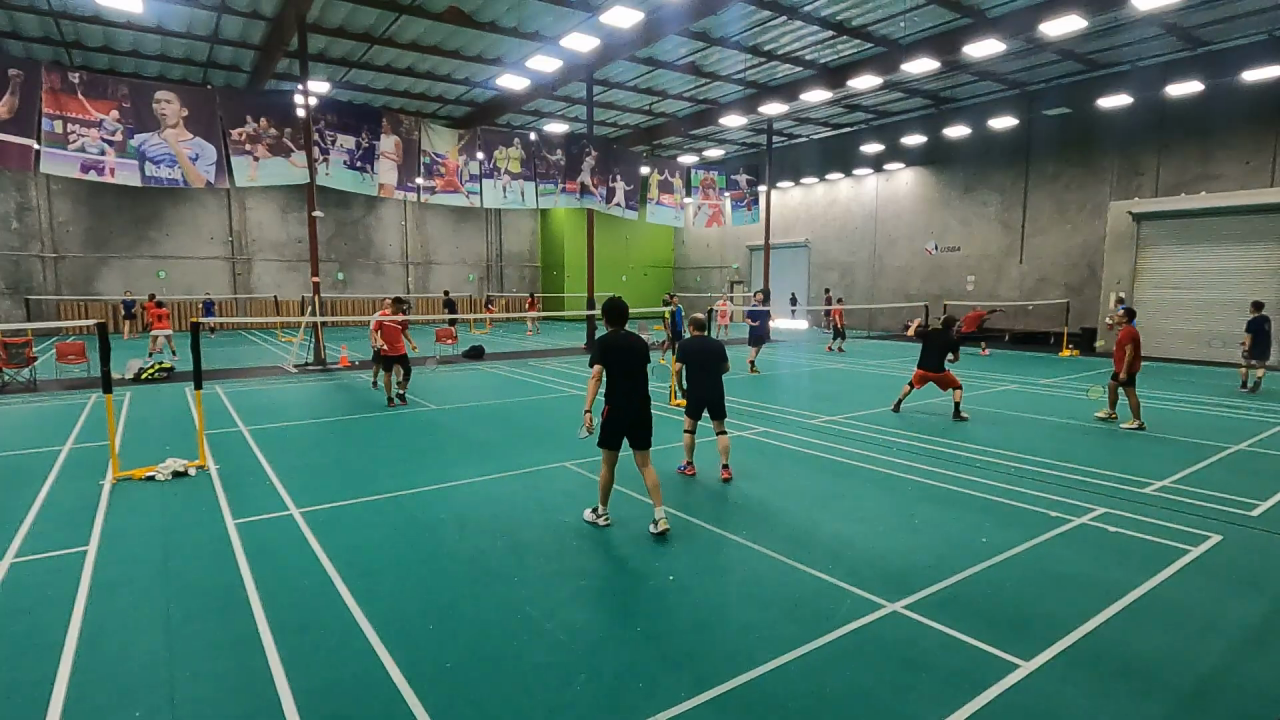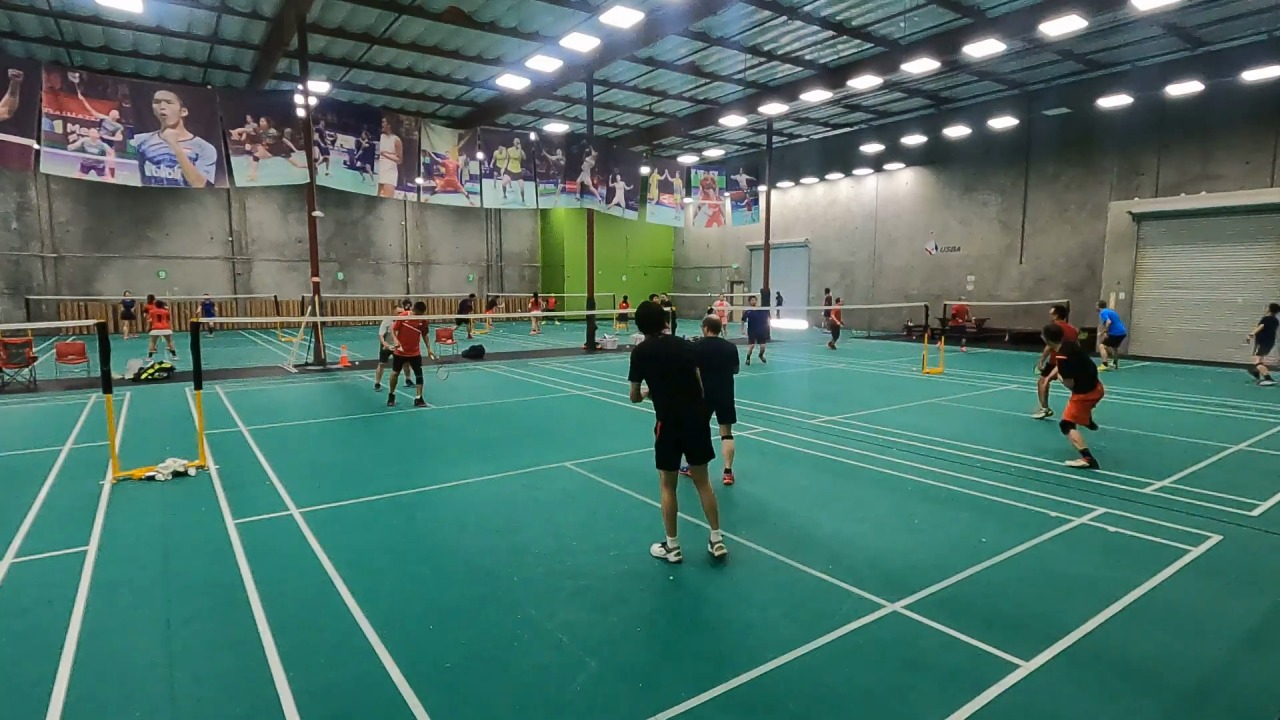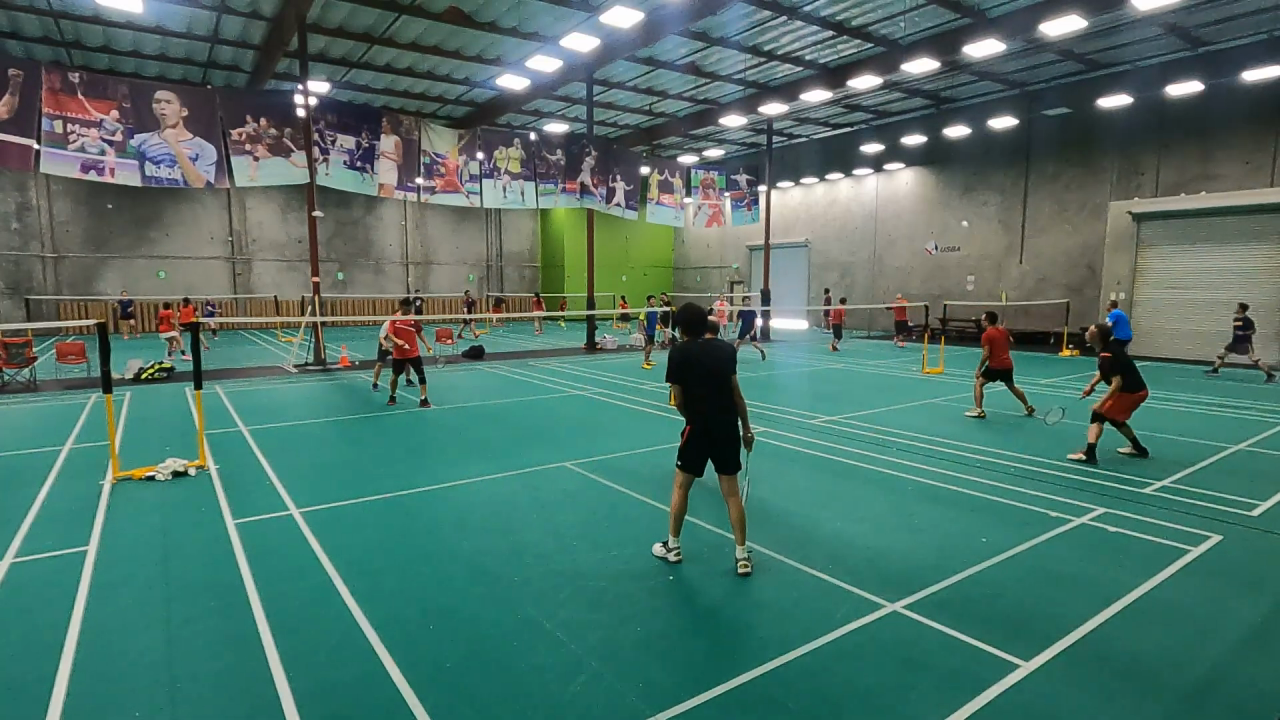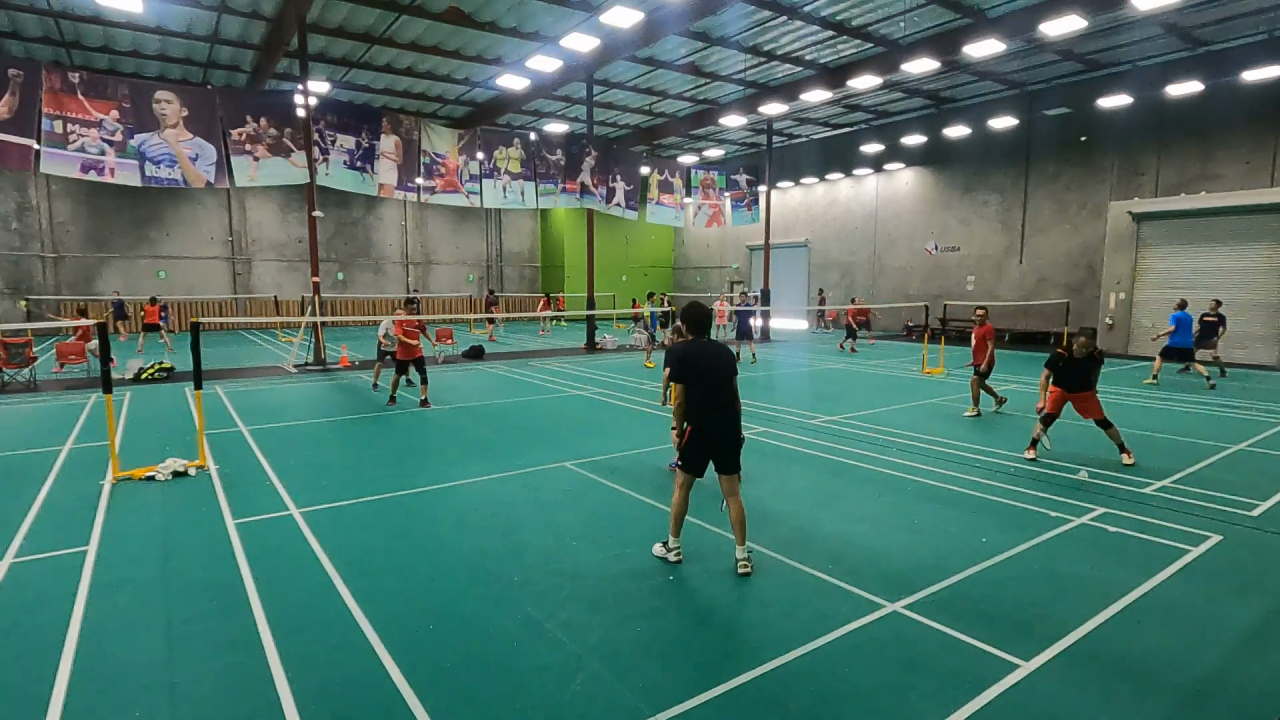
dt=1s
person 1, frame 1
left shoulder: (603, 342)
right shoulder: (640, 342)
left elbow: (596, 377)
left wrist: (587, 410)
left hip: (616, 409)
right hip: (642, 409)
left knee: (608, 463)
right knee: (645, 464)
left ankle: (601, 512)
right ankle: (660, 517)
person 1, frame 2
left shoulder: (641, 352)
right shoulder: (684, 345)
left elbow: (634, 396)
right elbow: (699, 385)
left wrist: (645, 395)
left hip: (669, 423)
right hip: (696, 419)
left knee: (668, 485)
right knee: (702, 482)
left ankle: (672, 547)
right ankle: (717, 541)
person 1, frame 3
left shoulder: (679, 353)
right shoulder: (725, 348)
left elbow: (679, 401)
right elbow: (736, 393)
right wrist: (746, 428)
left hip: (699, 429)
right hip: (728, 428)
left knee: (681, 487)
right knee: (732, 493)
left ankle: (673, 547)
right ankle: (742, 556)
person 1, frame 4
left shoulder: (681, 352)
right shoulder: (725, 351)
left elbow: (679, 401)
right elbow: (735, 396)
left wrist: (678, 432)
right wrist: (738, 429)
left hip: (700, 429)
right hip: (728, 428)
left knee: (682, 487)
right knee: (732, 493)
left ankle: (673, 547)
right ankle: (742, 556)
